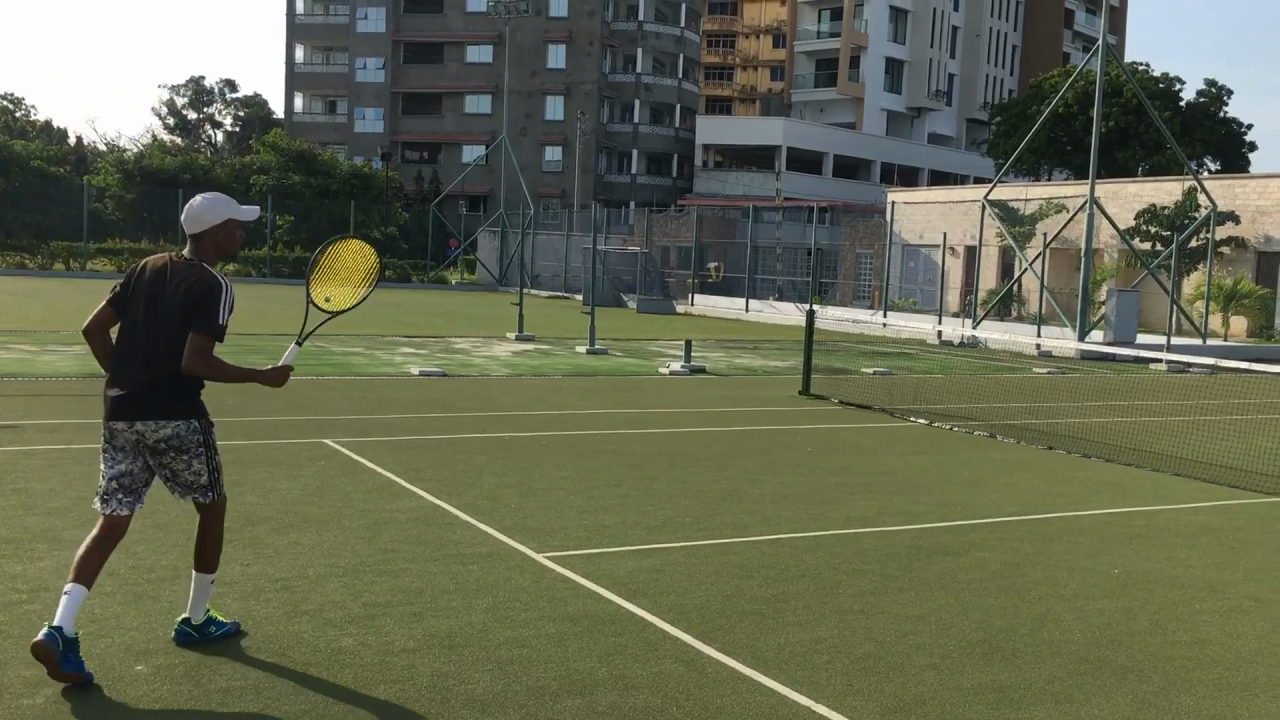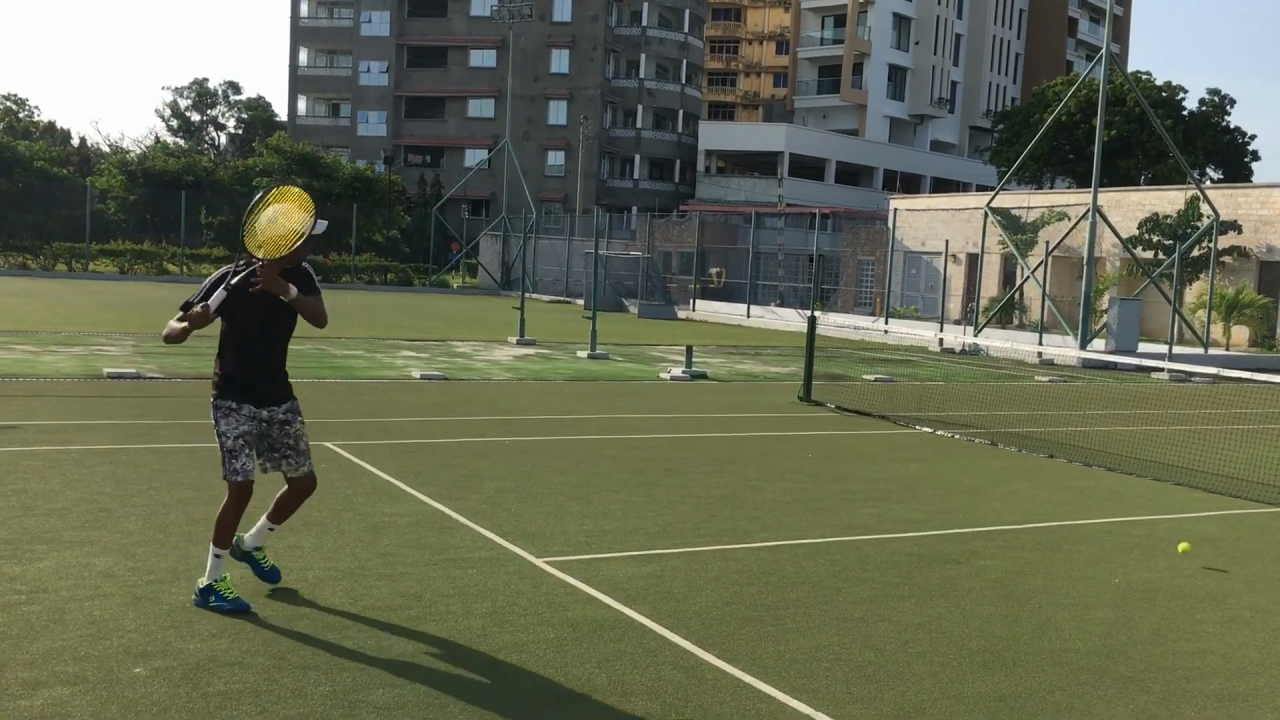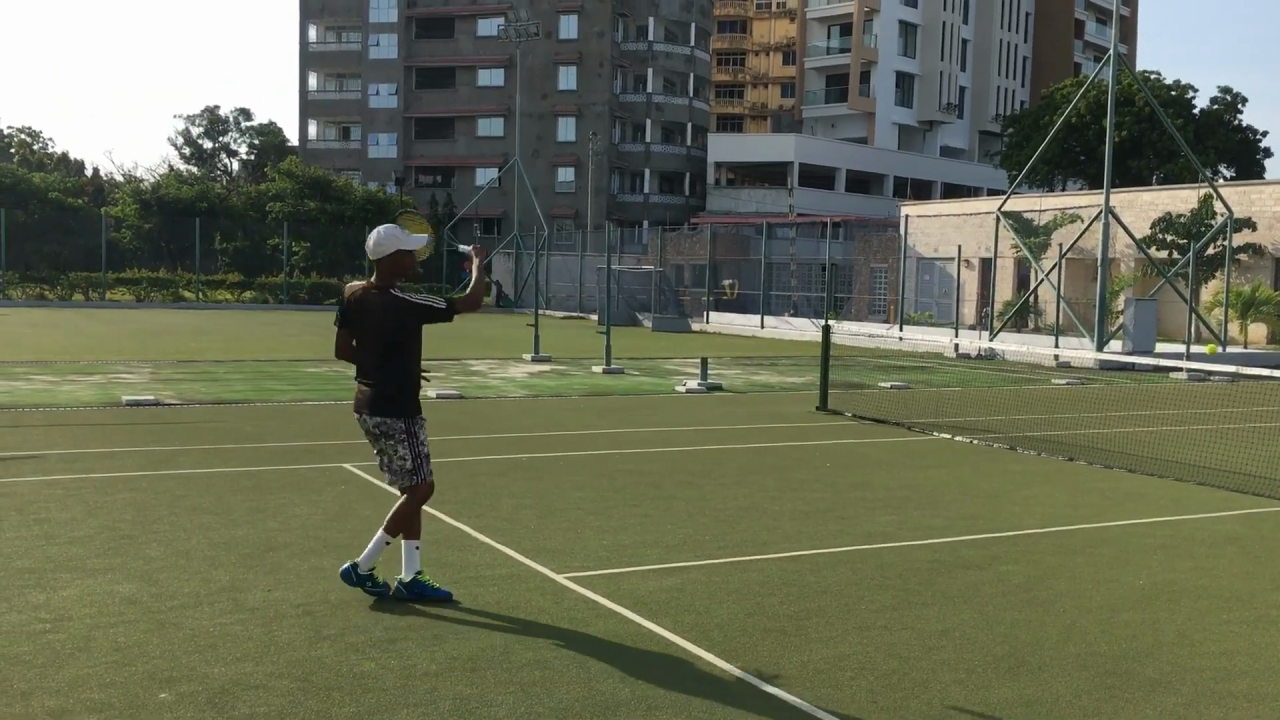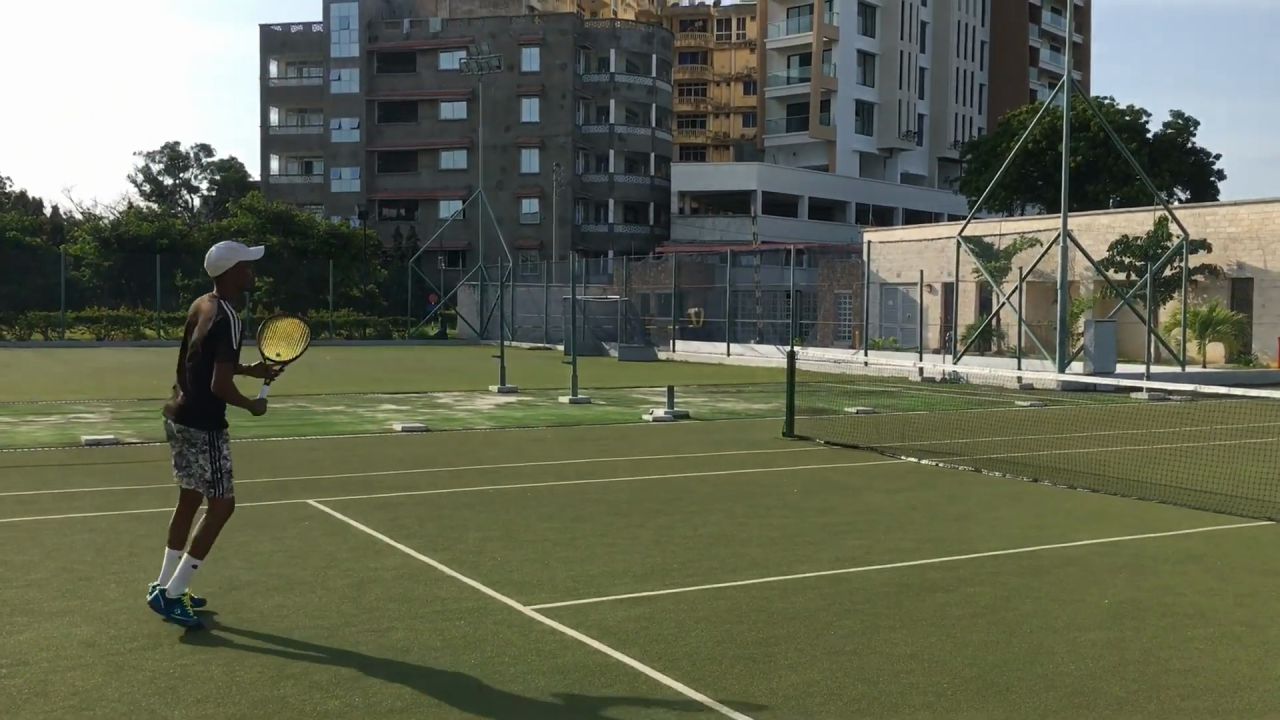
dt=1s
person 1, frame 1
left shoulder: (145, 269)
right shoulder: (214, 286)
left elbow: (94, 330)
right elbow: (194, 362)
right wrist: (260, 376)
left hip: (121, 415)
right hip: (176, 417)
left knee: (111, 523)
right knee: (212, 506)
left ankle: (60, 630)
right ankle: (197, 619)
person 1, frame 2
left shoulder: (298, 277)
right shoulder: (227, 280)
left elbow: (320, 319)
right elbow: (171, 331)
left wrist: (285, 291)
right wrist: (191, 322)
left hip: (279, 399)
right hip: (233, 401)
left knee: (305, 482)
right knee: (241, 489)
left ankle: (251, 543)
right ankle: (210, 583)
person 1, frame 3
left shoulder: (352, 295)
right shoulder: (404, 305)
left elbow: (342, 350)
right elbow: (471, 303)
right wrist: (477, 262)
left hip: (370, 406)
right hip: (397, 412)
left knee: (412, 488)
right knee: (420, 490)
left ankle: (409, 577)
right ankle: (361, 567)
person 1, frame 4
left shoulder: (200, 306)
right shoulder: (228, 317)
right elbow: (220, 386)
left wrist: (249, 369)
right wrist: (251, 405)
left hip: (179, 415)
right hip: (203, 423)
left knee: (190, 499)
right knee: (221, 506)
left ankle: (165, 587)
right ankle: (172, 594)
